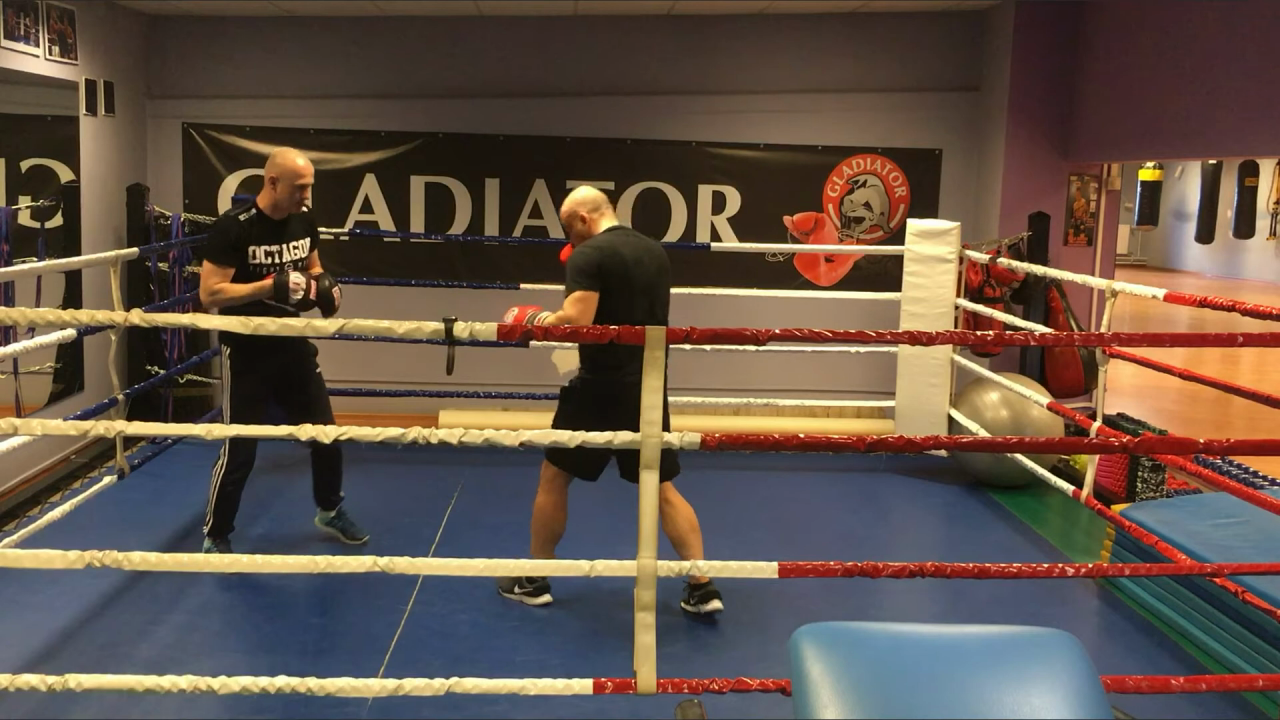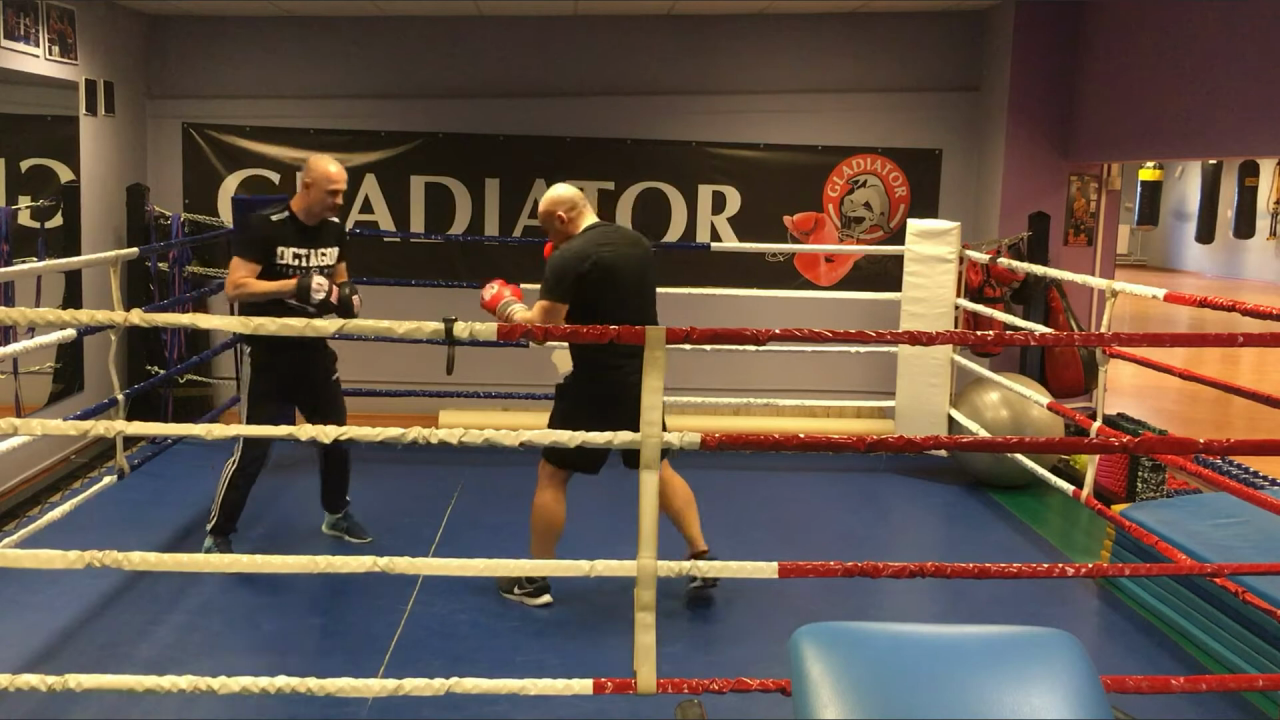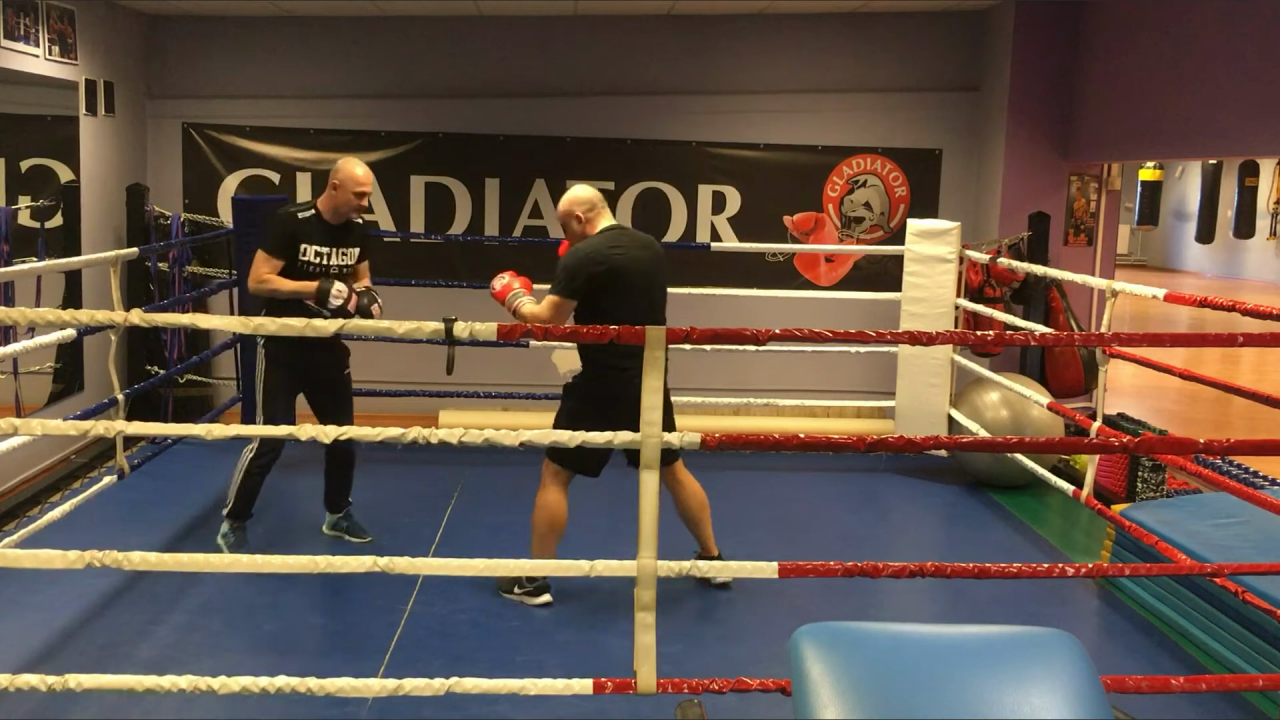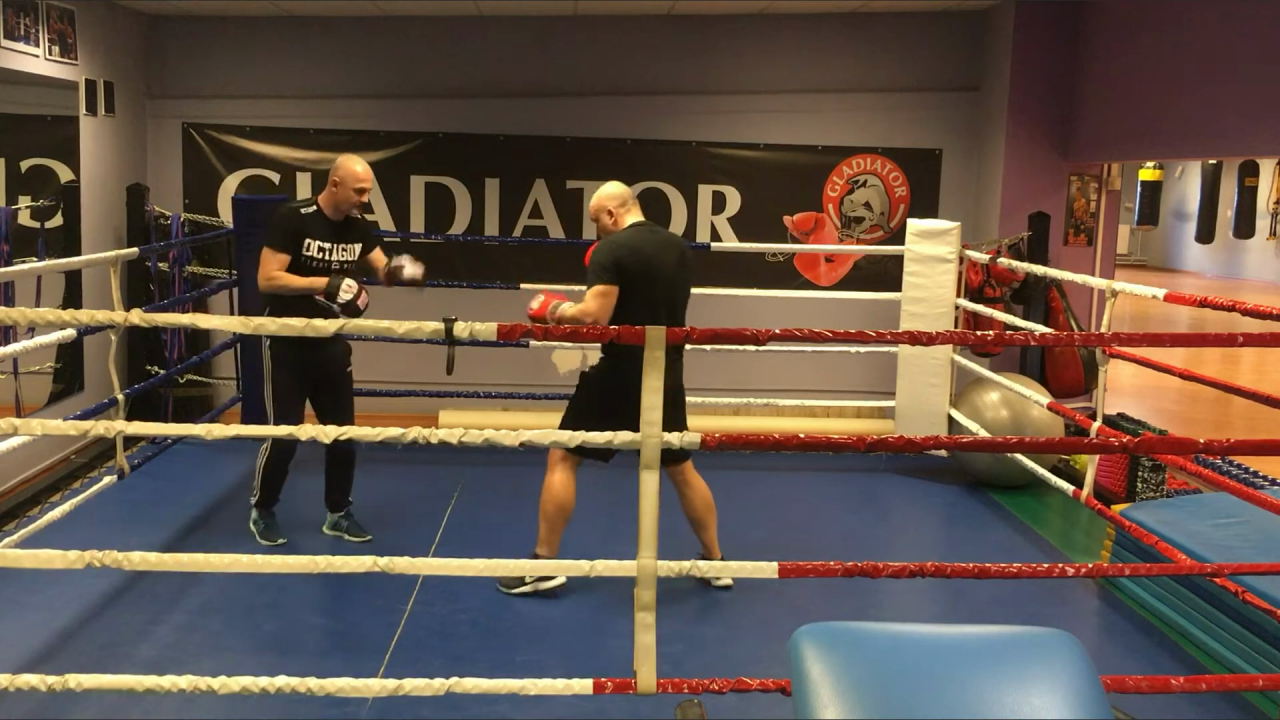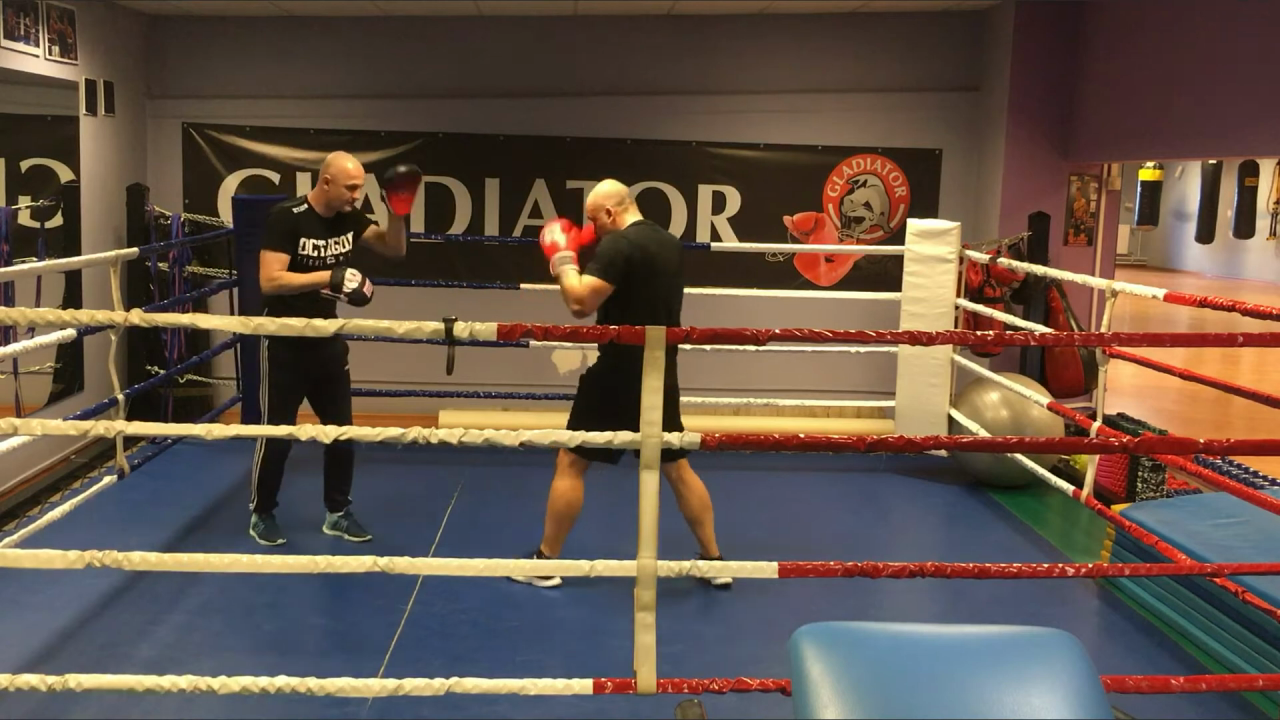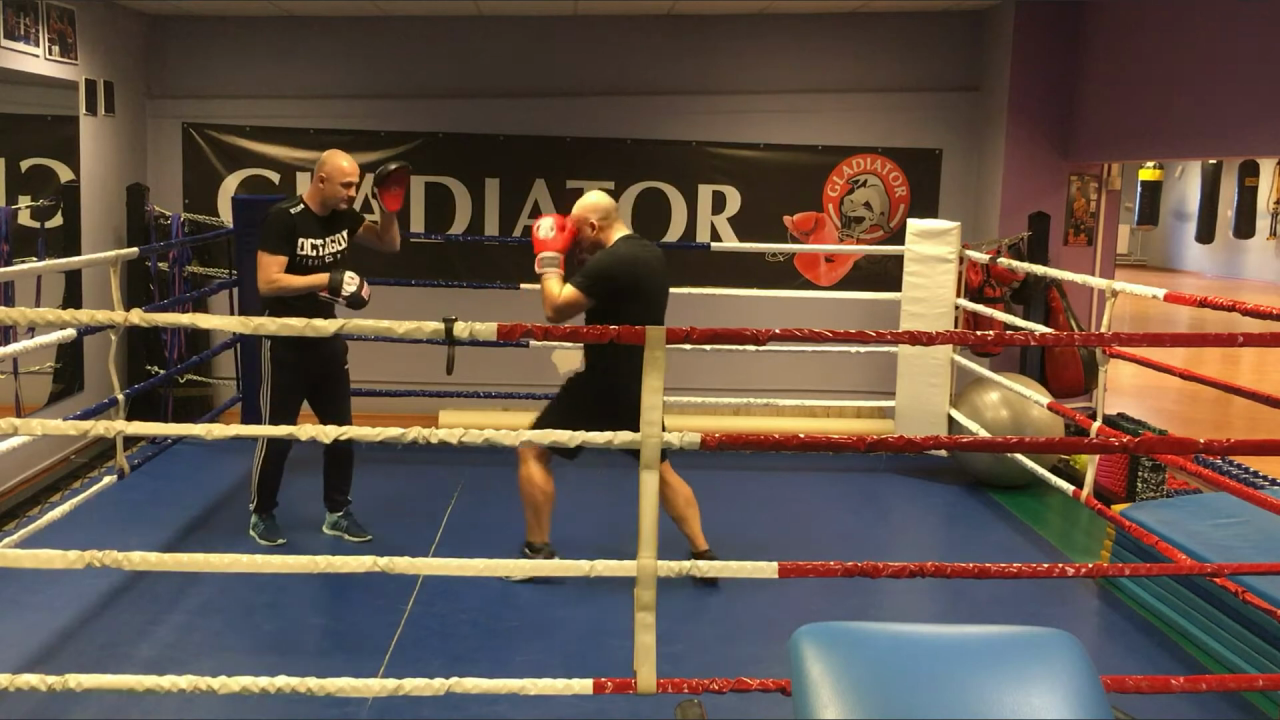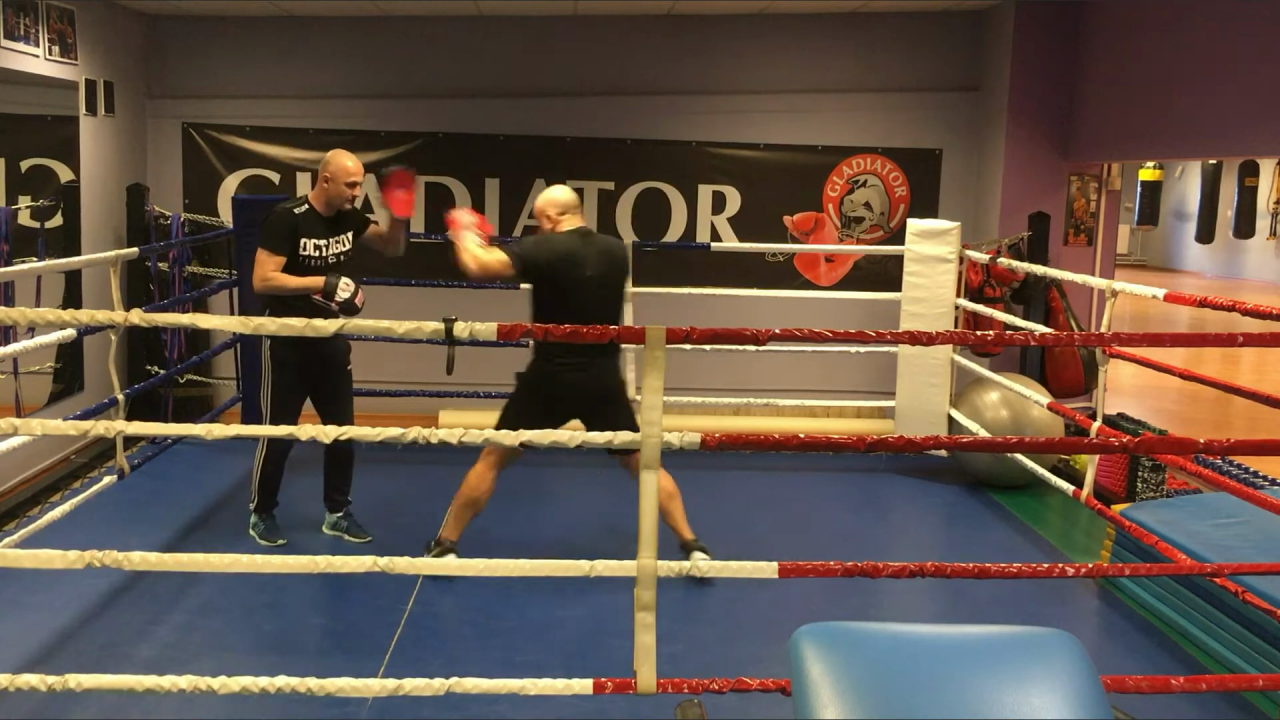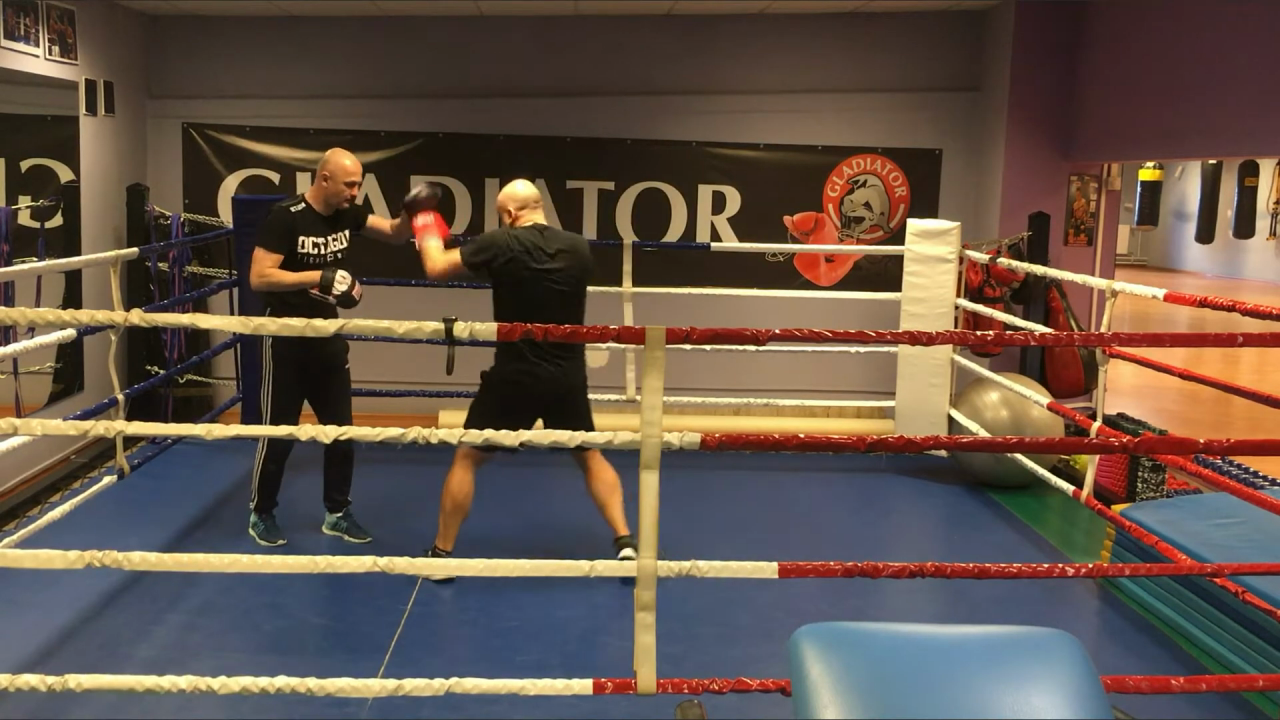
dt=0.2s
person 1, frame 1
left shoulder: (590, 253)
right shoulder: (655, 252)
left elbow: (576, 321)
left wrist: (533, 319)
left hip: (603, 387)
left knee: (554, 477)
right knee: (662, 489)
left ankle: (534, 580)
right ankle: (701, 586)
person 1, frame 2
left shoulder: (570, 258)
right shoulder: (638, 243)
left elbow: (543, 327)
left wrist: (508, 306)
left hip: (596, 385)
right hip: (643, 379)
left knee: (552, 476)
right knee: (659, 469)
left ankle: (534, 580)
right ankle: (700, 557)
person 1, frame 3
left shoulder: (582, 258)
right shoulder: (651, 247)
left elbow: (549, 321)
left wrist: (514, 297)
left hip: (602, 386)
left knee: (555, 475)
right knee: (672, 470)
left ankle: (535, 580)
right ankle: (713, 560)
person 1, frame 4
left shoulder: (614, 249)
right shoulder: (678, 247)
left elbow: (595, 317)
left wrist: (553, 309)
left hip: (620, 377)
right hip: (667, 377)
left knee: (563, 459)
right knee: (681, 469)
left ankle: (543, 565)
right ankle: (714, 562)
person 1, frame 5
left shoulder: (619, 244)
right shoulder: (671, 245)
left elbow: (580, 303)
left wrist: (561, 255)
right wrist: (594, 249)
left hip: (618, 374)
right hip: (661, 375)
left knee: (570, 462)
right knee: (677, 468)
left ankle: (546, 561)
right ankle: (713, 560)
person 1, frame 6
left shoulder: (612, 261)
right shoulder: (650, 254)
left elbow: (555, 310)
left wrist: (548, 257)
right wrist: (573, 251)
left hip: (605, 382)
right hip: (644, 382)
left knee: (532, 452)
right knee: (659, 469)
left ankle: (538, 550)
right ankle: (703, 555)
person 1, frame 7
left shoulder: (547, 249)
right shoulder: (616, 251)
left elbow: (477, 265)
left wrist: (464, 230)
left hip: (552, 379)
right hip: (604, 379)
left knee: (493, 458)
right knee: (638, 461)
left ankle: (445, 546)
right ankle: (691, 547)
person 1, frame 8
left shoulder: (501, 245)
right shoulder: (579, 247)
left elbow: (436, 268)
left wrist: (427, 232)
left hip: (514, 377)
right hip: (567, 377)
left knee: (466, 460)
right knee: (590, 458)
left ankle: (442, 555)
right ankle: (625, 542)
person 2, frame 1
left shoulder: (304, 219)
right shoulder: (233, 226)
right elbow: (210, 294)
left wrist: (323, 285)
right wrist: (272, 286)
left hip: (294, 348)
right hip: (246, 355)
left knee: (326, 436)
right knee: (239, 451)
left ankle: (330, 511)
right ankle: (215, 537)
person 2, frame 2
left shoulder: (333, 229)
right shoulder: (265, 227)
right elbow: (235, 288)
left wrist: (345, 294)
right wrist: (296, 286)
left hip: (314, 350)
right hip: (268, 355)
left knee: (336, 440)
right knee: (253, 450)
left ankle: (336, 515)
right ankle: (217, 535)
person 2, frame 3
left shoulder: (356, 231)
right shoulder: (291, 222)
left elbow: (361, 278)
right elbow: (257, 282)
left wrist: (365, 296)
right wrist: (317, 289)
left hip: (326, 346)
right hip: (282, 347)
left knee: (343, 437)
right knee: (271, 439)
left ankle: (337, 514)
right ankle: (233, 522)
person 2, frame 4
left shoulder: (358, 227)
right shoulder: (293, 218)
left elbow: (383, 269)
right elbow: (267, 279)
left wrist: (397, 271)
right wrist: (326, 284)
left hip: (330, 342)
right hip: (288, 343)
left knee: (343, 434)
right knee: (285, 434)
left ankle: (338, 513)
right ankle: (262, 510)
person 2, frame 5
left shoulder: (349, 218)
right shoulder: (287, 217)
left elbow: (394, 249)
right elbow: (270, 281)
left wrist: (398, 209)
right wrist: (330, 277)
left hip: (327, 340)
right hip: (285, 344)
left knee: (341, 431)
right knee: (278, 435)
left ankle: (337, 512)
right ankle: (261, 513)
person 2, frame 6
left shoulder: (344, 215)
right shoulder: (283, 218)
left elbow: (389, 245)
right elbow: (267, 283)
left wrist: (388, 206)
right wrist: (327, 279)
left hip: (327, 339)
right hip: (285, 344)
left knee: (341, 431)
right knee: (278, 434)
left ankle: (337, 512)
right ankle: (261, 514)
person 2, frame 7
left shoulder: (349, 216)
right shoulder: (287, 217)
left elbow: (395, 247)
right elbow: (262, 280)
left wrist: (399, 212)
right wrist: (322, 283)
left hip: (329, 340)
right hip: (287, 342)
left knee: (342, 431)
right knee: (279, 434)
left ankle: (337, 512)
right ankle: (261, 514)
person 2, frame 8
left shoulder: (347, 214)
right shoulder: (285, 216)
left elbow: (396, 233)
right elbow: (259, 277)
left wrist: (413, 214)
right wrist: (318, 277)
left hip: (328, 339)
right hip: (286, 341)
left knee: (341, 431)
right knee: (280, 433)
left ankle: (337, 512)
right ankle: (261, 514)
